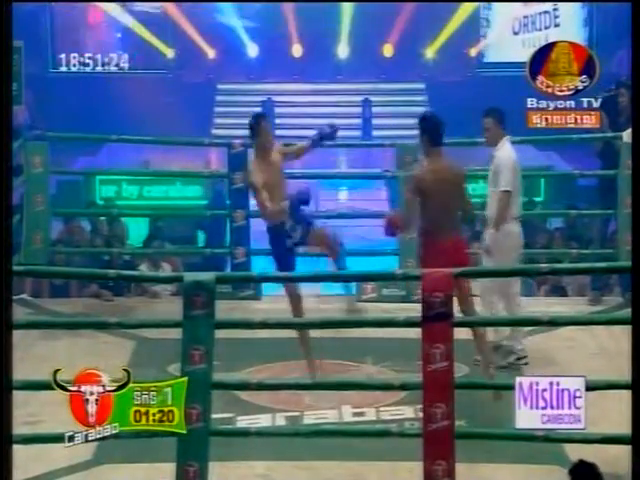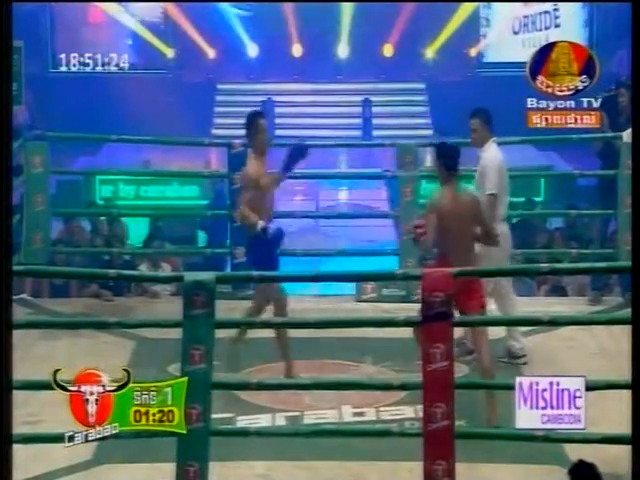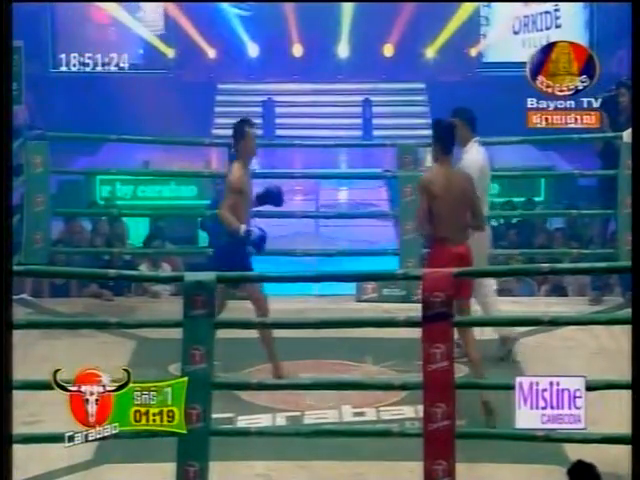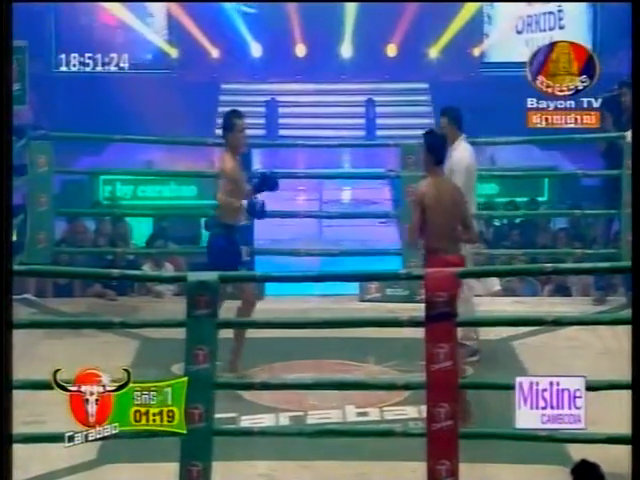
dt=0.2s
person 1, frame 1
left shoulder: (419, 174)
right shoulder: (456, 171)
left elbow: (408, 220)
right elbow: (467, 211)
left wrist: (394, 225)
left hip: (434, 244)
right hip: (456, 241)
right knee: (468, 307)
right ankle: (486, 366)
person 1, frame 2
left shoulder: (436, 203)
right shoulder: (473, 200)
left elbow: (429, 244)
right elbow: (492, 239)
left wrist: (420, 236)
left hip: (446, 271)
right hip: (470, 272)
right knee: (481, 343)
right ankle: (492, 411)
person 1, frame 3
left shoulder: (427, 179)
right shoulder: (466, 179)
left elbow: (423, 226)
right elbow: (479, 223)
left wrist: (435, 222)
left hip: (440, 255)
right hip: (463, 253)
right knee: (465, 328)
right ankle: (481, 392)
person 1, frame 4
left shoulder: (420, 192)
right shoulder: (456, 191)
left elbow: (413, 239)
right elbow: (472, 235)
left hip: (437, 264)
right hip: (455, 261)
left knee: (442, 335)
left ankle: (461, 405)
person 2, frame 1
left shoulder: (277, 151)
right shoulder: (255, 174)
left elbow: (300, 150)
right elbow: (268, 211)
left wrist: (317, 139)
right wrist: (291, 203)
left hip: (295, 220)
right hip: (279, 232)
left knee: (334, 243)
right knee: (293, 294)
left ankle: (349, 297)
right ankle: (309, 359)
person 2, frame 2
left shoulder: (262, 165)
right shoulder: (251, 171)
right elbow: (242, 211)
left wrist: (288, 165)
right wrist: (262, 227)
left hip: (263, 237)
right hip: (260, 240)
left knee: (263, 299)
right knee: (280, 301)
left ankle: (238, 337)
right ankle: (288, 366)
person 2, frame 3
left shoulder: (243, 173)
right shoulder: (237, 175)
right elbow: (223, 213)
left wrist: (260, 199)
right wrist: (245, 231)
left hip: (230, 243)
right hip: (232, 245)
left knee: (219, 304)
right knee: (261, 303)
right ankle: (275, 367)
person 2, frame 4
left shoulder: (234, 162)
right shoulder: (228, 165)
right elbow: (222, 200)
left wrist: (256, 186)
right wrist: (247, 205)
left hip: (226, 235)
right hip: (224, 236)
left knee: (222, 298)
right knee: (249, 297)
right ankle: (234, 361)
person 3, frame 1
left shoulder: (504, 156)
right shoulder: (502, 154)
left elbow: (504, 197)
left wrist: (493, 232)
right wrist: (492, 230)
left hip: (503, 231)
right hip: (507, 230)
left knee: (488, 290)
right knee: (510, 291)
left ankle: (505, 344)
right ankle: (517, 348)
person 3, frame 2
left shoulder: (489, 159)
right shoulder: (491, 154)
left elbow: (490, 199)
right hip: (498, 231)
right knee: (503, 291)
left ankle: (467, 342)
right ankle: (516, 348)
person 3, frame 3
left shoulder: (470, 159)
right shoulder: (476, 153)
left hip: (471, 230)
right hip: (478, 229)
right knee: (482, 286)
right ankle: (505, 332)
person 3, frame 4
left shoulder: (459, 157)
right shoulder: (462, 150)
left knee: (461, 287)
right knee: (460, 285)
left ankle: (469, 343)
right ankle: (468, 334)
person 4, frame 1
left shoulder: (630, 123)
right shoulder: (610, 120)
right elbow: (598, 152)
left wrist: (608, 131)
right wrist: (600, 130)
right hip: (608, 180)
right knee: (600, 233)
left ankle: (627, 288)
right ankle: (597, 288)
person 4, frame 2
left shoulder: (630, 124)
right shoulder: (610, 120)
right elbow: (598, 152)
left wrist: (608, 131)
right wrist: (599, 130)
right hip: (608, 181)
right knee: (600, 234)
left ankle: (626, 288)
right ankle: (597, 288)
person 4, frame 3
left shoulder: (629, 123)
right shoulder: (610, 120)
right elbow: (599, 151)
left wrist: (608, 131)
right wrist: (600, 129)
right hip: (608, 181)
right knee: (600, 234)
left ankle: (627, 288)
right ankle: (597, 288)
person 4, frame 4
right shoulder: (614, 118)
left elbow: (625, 146)
right elbow: (603, 151)
left wrist: (612, 131)
right wrist: (606, 131)
right hip: (612, 180)
right knee: (605, 233)
left ankle: (628, 287)
right ankle: (601, 287)
